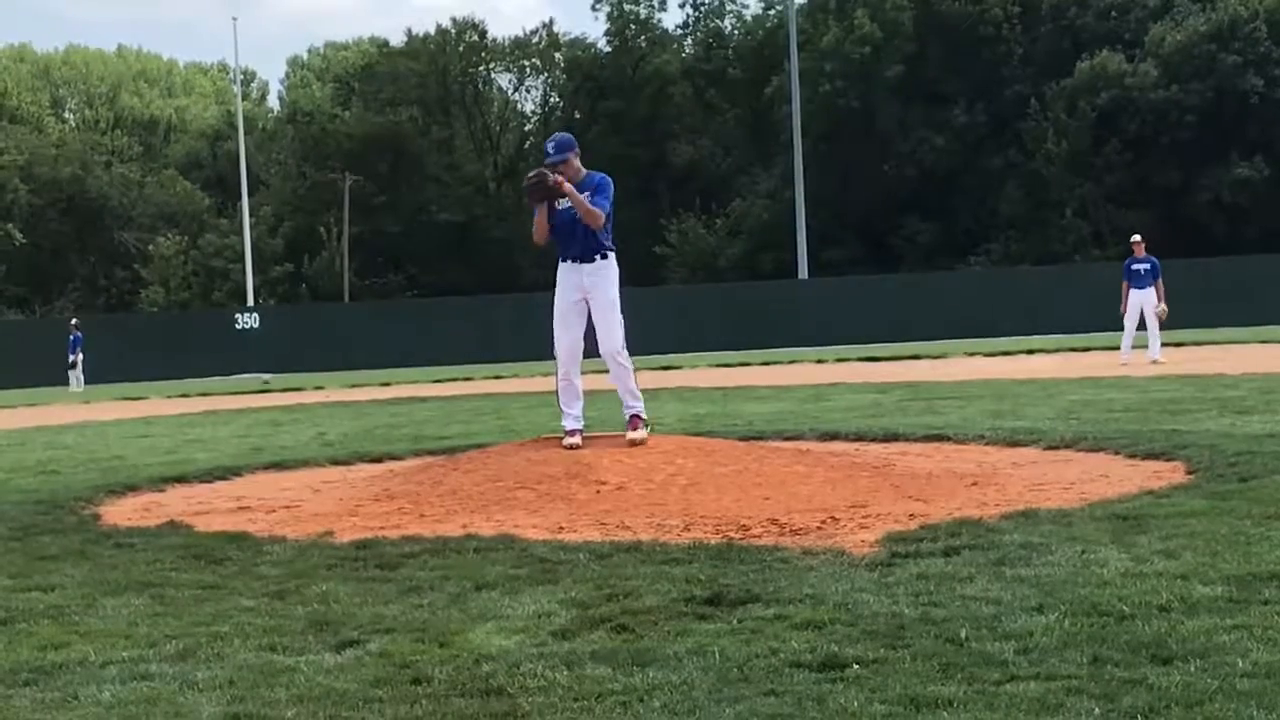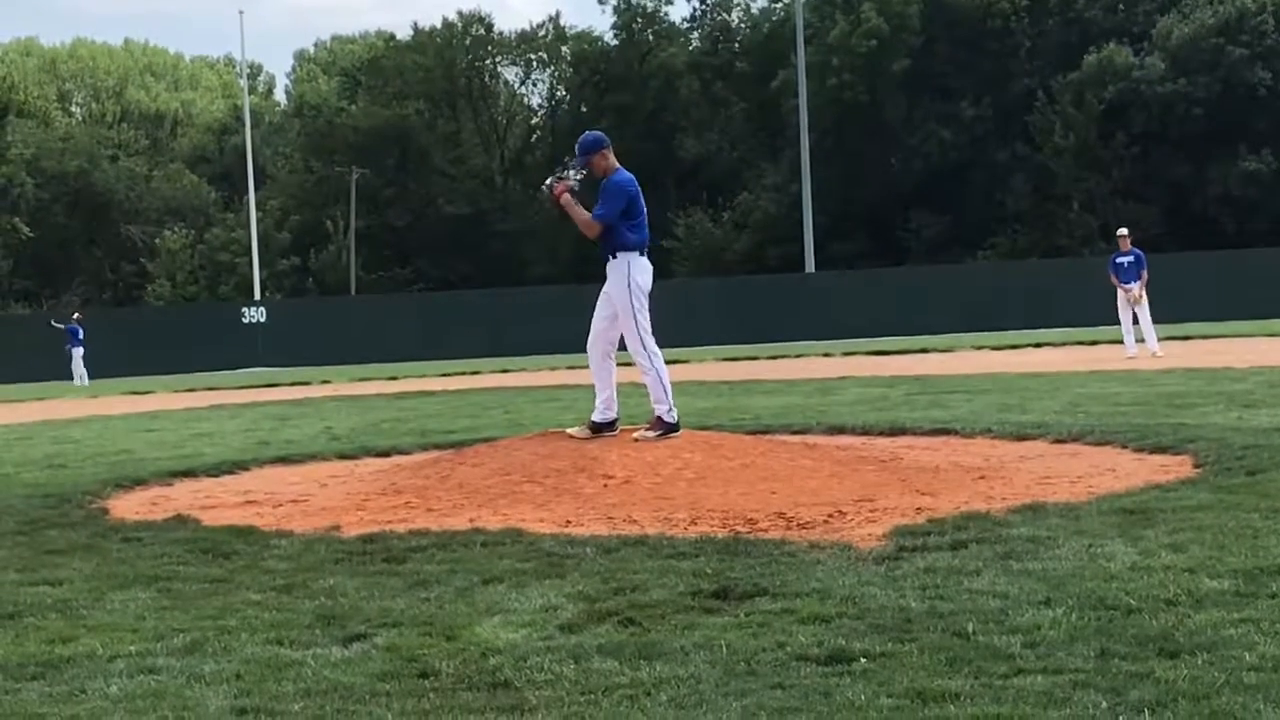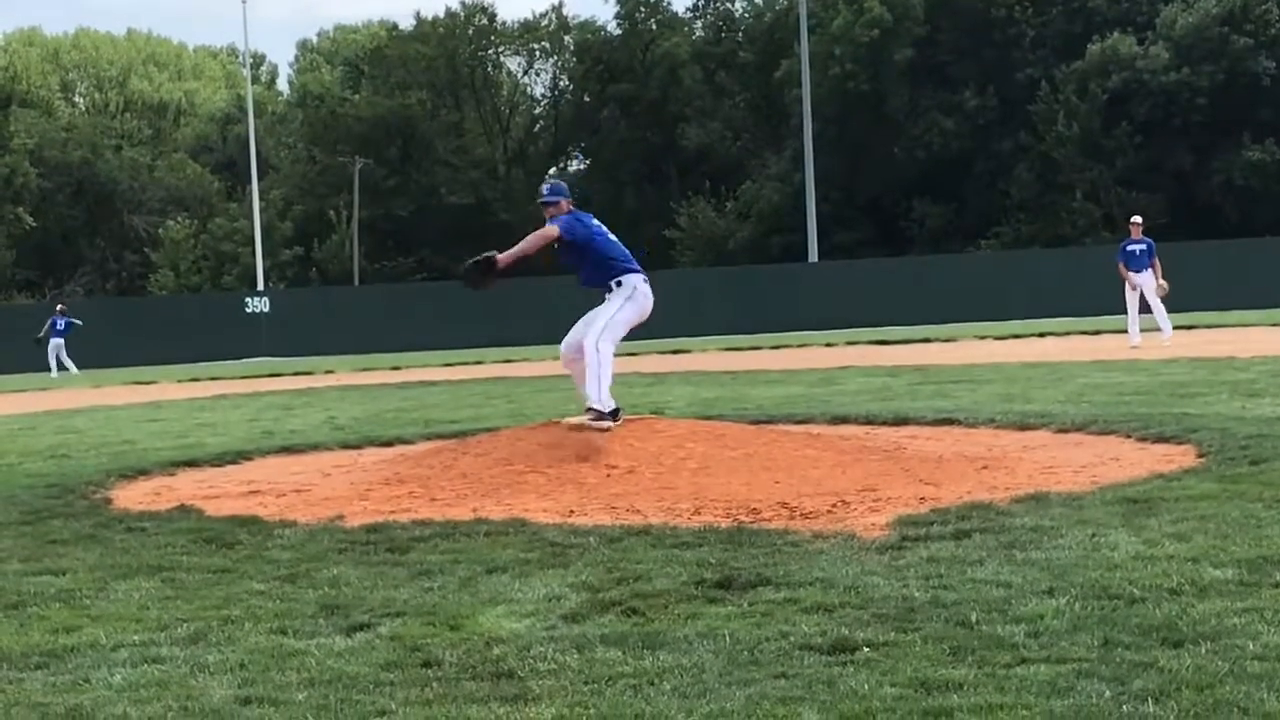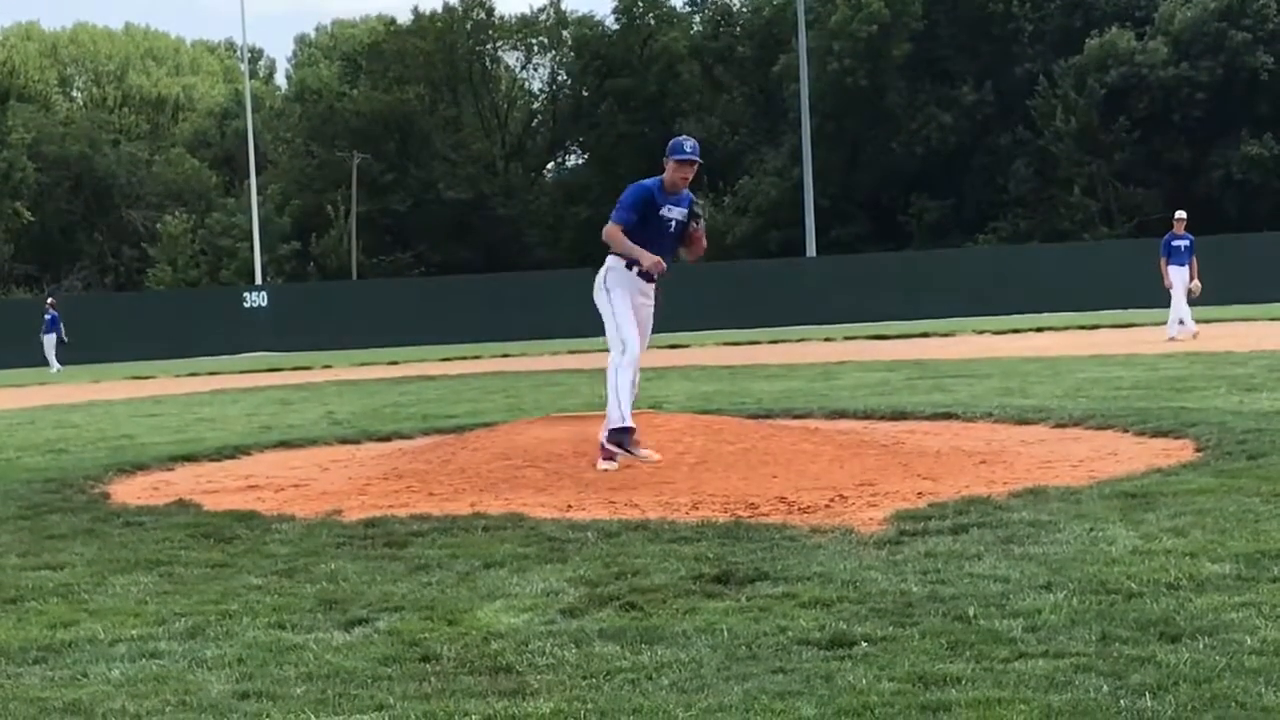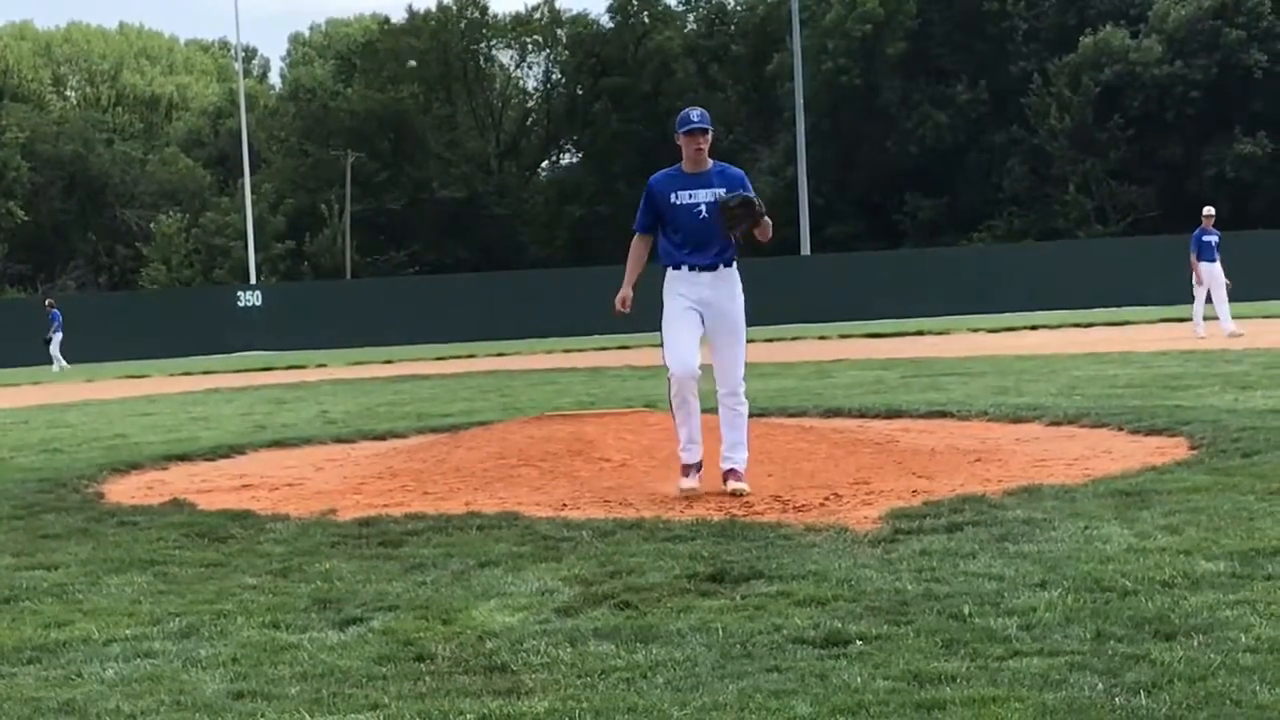
dt=1s
person 1, frame 1
left shoulder: (600, 182)
left elbow: (596, 220)
right elbow: (540, 238)
left wrist: (570, 192)
right wrist: (541, 203)
left hip: (601, 269)
right hip: (568, 272)
left knee: (612, 346)
right knee: (565, 353)
left ankle: (636, 413)
right ankle: (572, 424)
person 1, frame 2
left shoulder: (618, 184)
right shoulder: (620, 181)
left elbow: (592, 230)
right elbow: (600, 222)
left wrist: (565, 199)
right wrist: (570, 201)
left hip: (628, 267)
right hip: (621, 267)
left knee: (640, 343)
right knee: (599, 345)
left ankle: (667, 417)
right ankle: (605, 418)
person 1, frame 3
left shoulder: (573, 220)
right shoulder: (581, 219)
left elbow: (546, 234)
left wrist: (503, 259)
left hip: (630, 292)
right hip: (617, 296)
left knee: (597, 342)
right knee: (570, 350)
left ankle: (599, 412)
right ankle: (605, 409)
person 1, frame 4
left shoulder: (688, 201)
right shoulder: (643, 191)
left elbow: (689, 253)
right elbow: (610, 232)
left wrist: (699, 239)
right wrist: (640, 254)
left hip: (646, 288)
right hip: (618, 279)
left knee: (630, 368)
right knee: (626, 346)
left ankle: (611, 443)
right ankle: (620, 430)
person 1, frame 5
left shoulder: (733, 178)
right shoulder: (659, 184)
left elbow: (764, 234)
right elbow: (643, 238)
left wrist: (757, 219)
right wrist: (628, 284)
left hip: (724, 282)
right hip: (679, 285)
left knee: (731, 382)
right knee: (682, 370)
left ankle: (733, 467)
right ankle: (690, 461)
